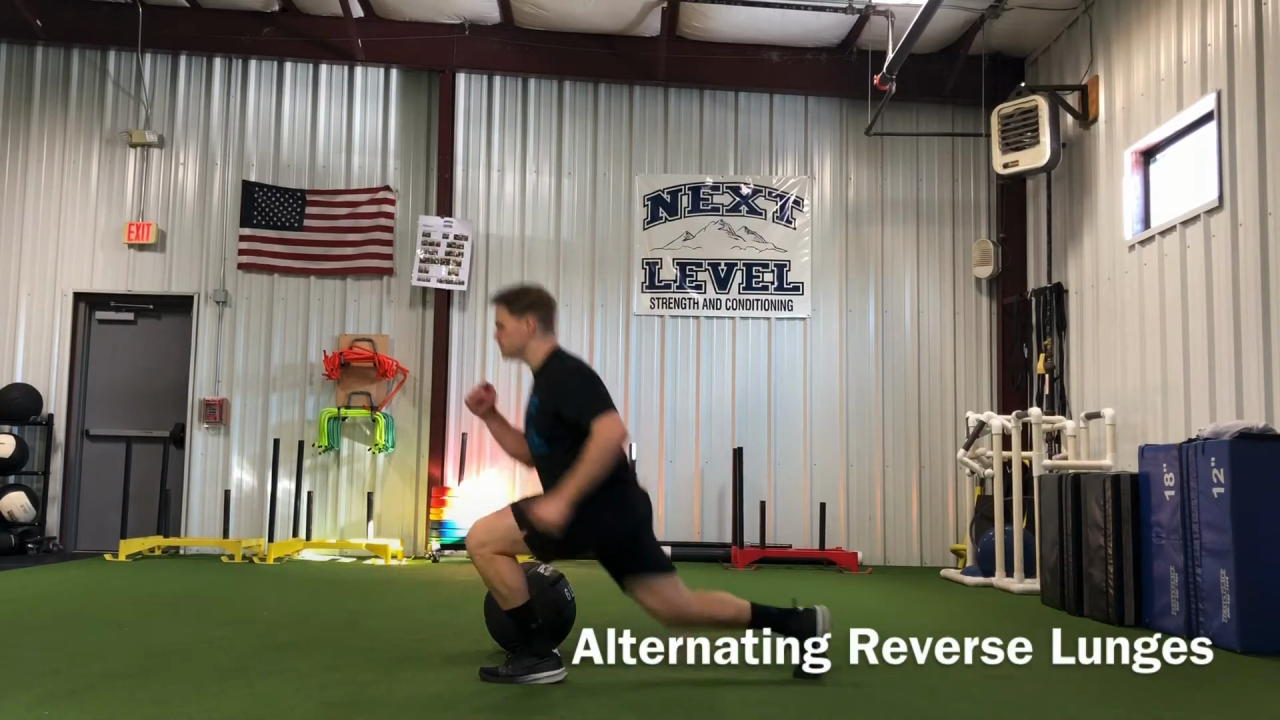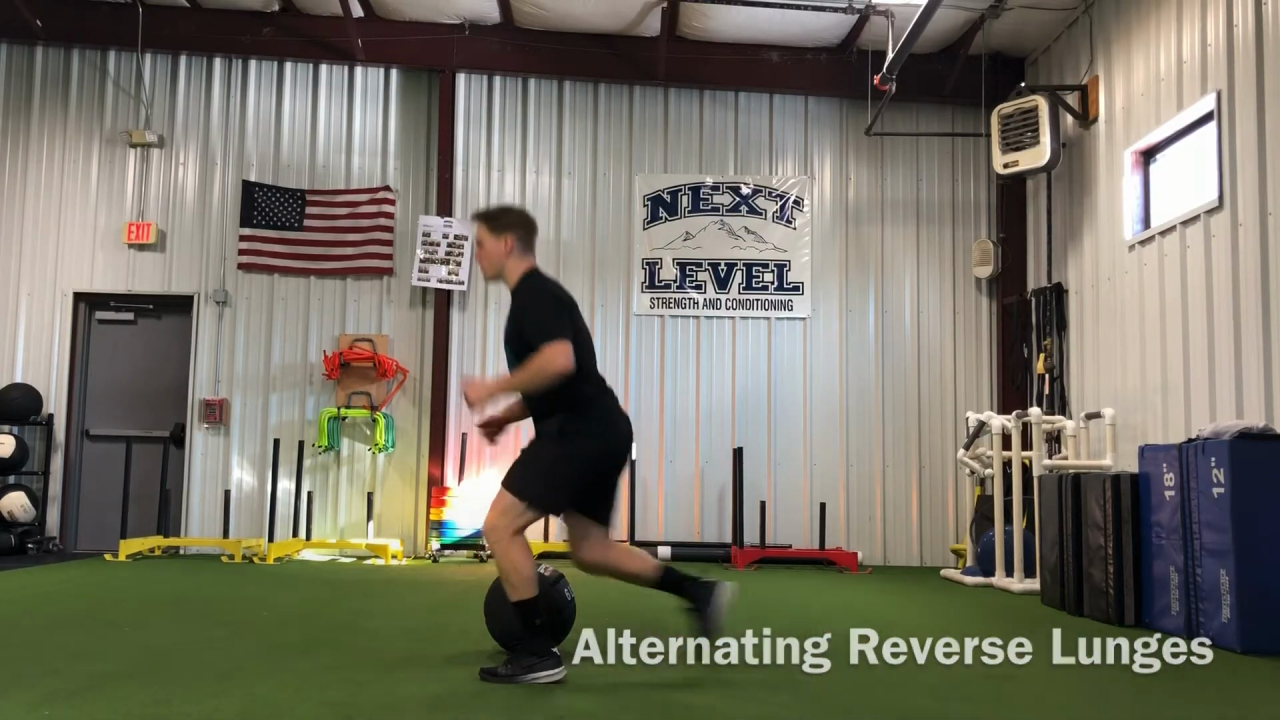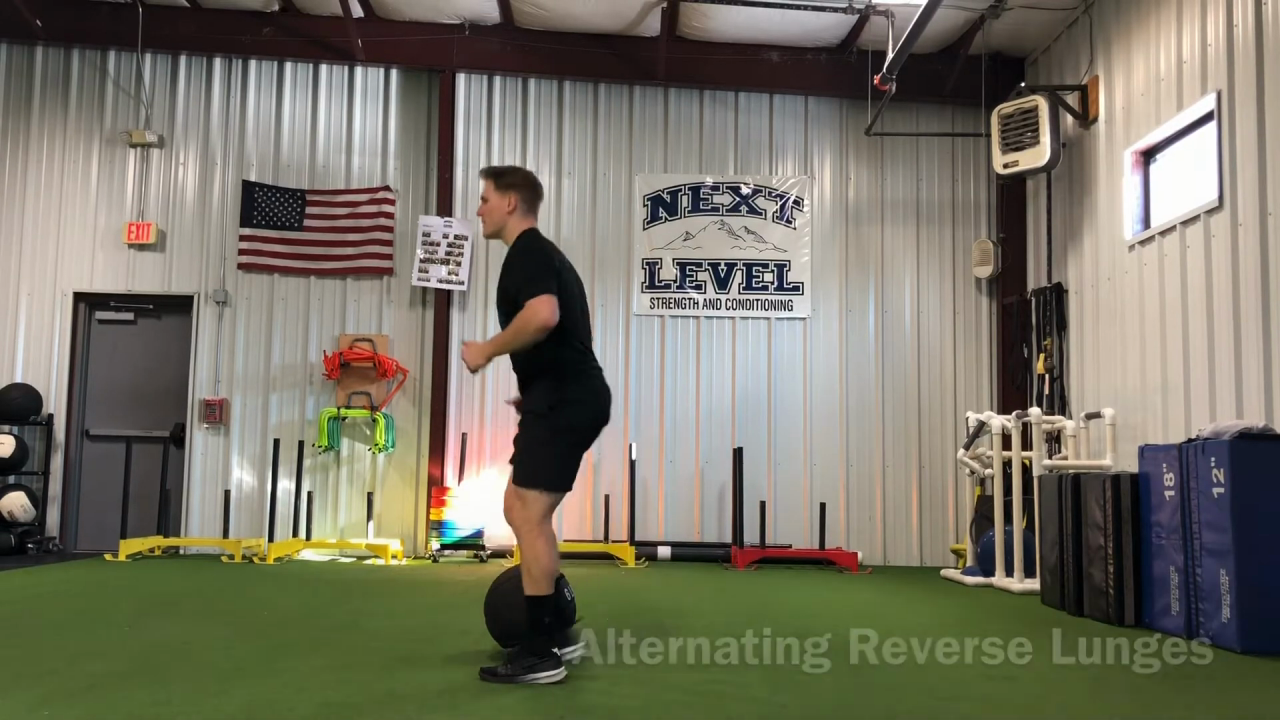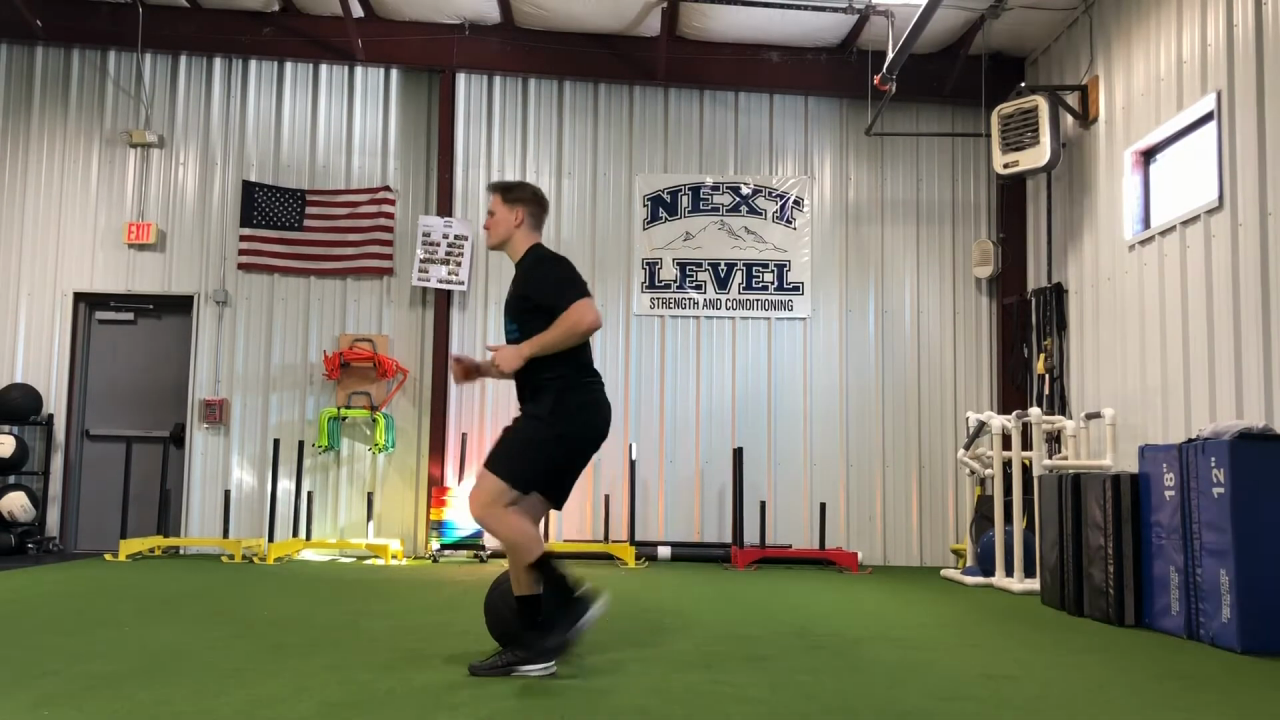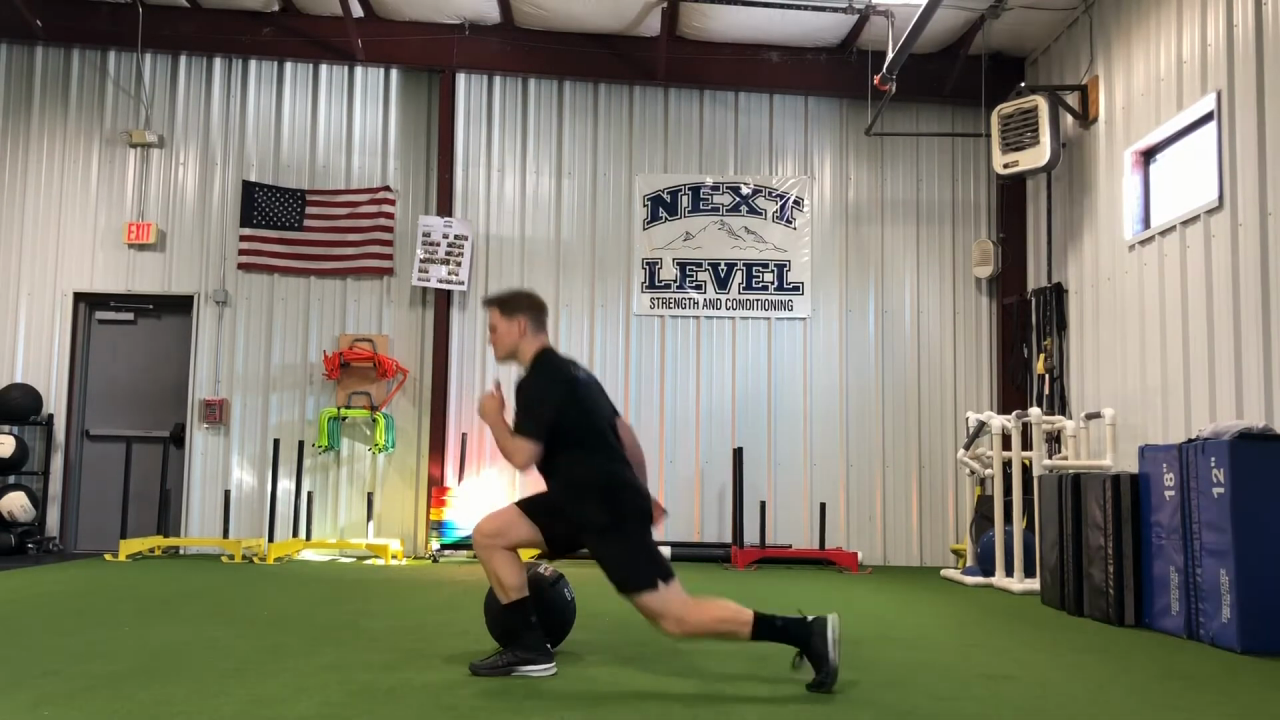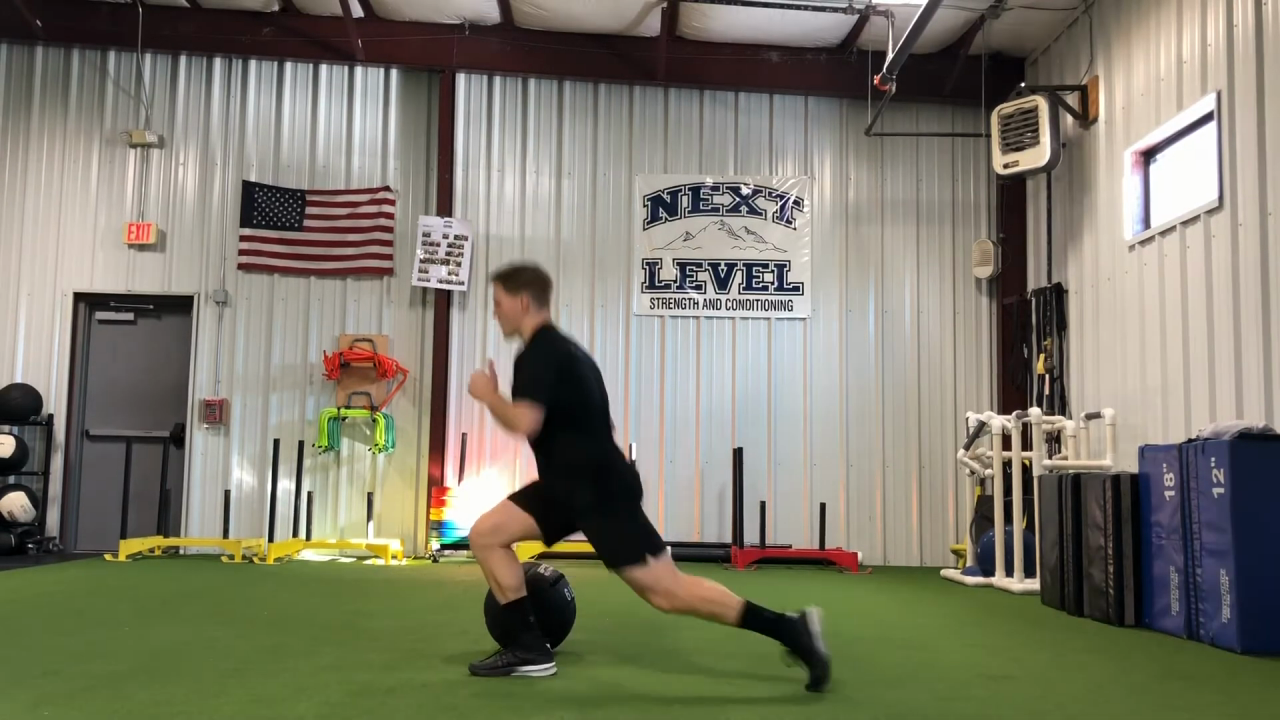
dt=0.2s
person 1, frame 1
left shoulder: (565, 375)
right shoulder: (549, 379)
left elbow: (613, 434)
right elbow: (532, 454)
left wrist: (563, 500)
right wrist: (492, 419)
left hip: (599, 505)
right hip: (611, 505)
left knee: (487, 539)
right knee: (677, 606)
left ankle: (536, 654)
right ankle: (796, 621)
person 1, frame 2
left shoulder: (534, 297)
right shoulder: (538, 295)
left elbow: (562, 362)
left wrist: (496, 388)
right wrist: (507, 415)
left hip: (581, 435)
right hip: (601, 432)
left knee: (499, 528)
right knee: (588, 545)
left ankle: (536, 653)
right ankle: (699, 591)
person 1, frame 3
left shoulder: (528, 252)
right shoulder: (539, 257)
left elbow: (543, 315)
right elbow: (554, 339)
left wrist: (488, 349)
right wrist: (531, 386)
left hip: (564, 404)
right hip: (567, 400)
left knee: (530, 517)
right knee: (525, 515)
left ankle: (542, 651)
right ankle: (552, 634)
person 1, frame 4
left shoulder: (541, 266)
right shoulder: (534, 273)
left elbow: (588, 316)
left wrist: (523, 351)
right wrist: (483, 368)
left hip: (565, 412)
right hip: (563, 412)
left knee: (488, 505)
right knee: (519, 518)
left ankle: (570, 601)
right ankle: (534, 643)
person 1, frame 5
left shoulder: (543, 379)
right shoulder: (563, 371)
left elbow: (522, 455)
right elbow: (624, 432)
left wrist: (493, 417)
right wrist: (643, 493)
left hip: (608, 509)
right hip: (586, 502)
left knee: (679, 615)
right knee: (489, 536)
left ankle: (806, 633)
right ankle: (529, 647)
person 1, frame 6
left shoulder: (538, 354)
right shoulder: (563, 352)
left elbow: (526, 424)
left wrist: (488, 397)
left hip: (598, 490)
right hip: (569, 488)
left knee: (668, 591)
right knee: (486, 533)
left ankle: (793, 629)
right ankle: (528, 646)
